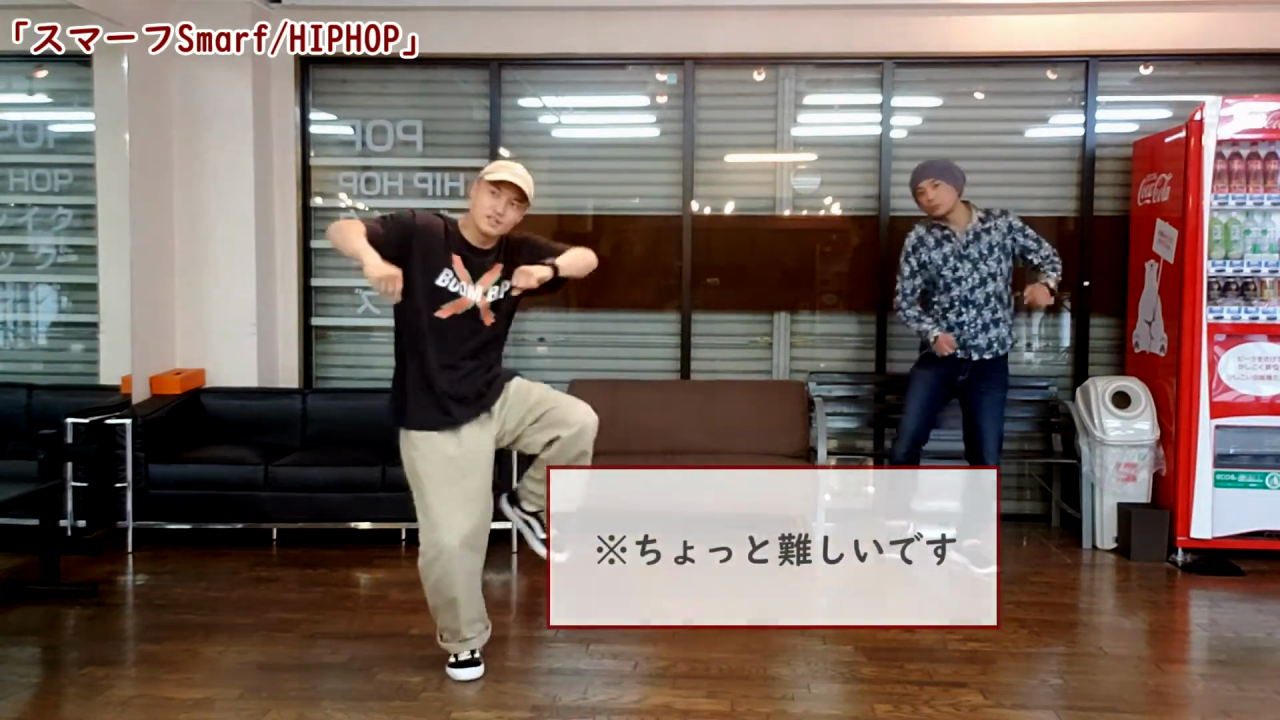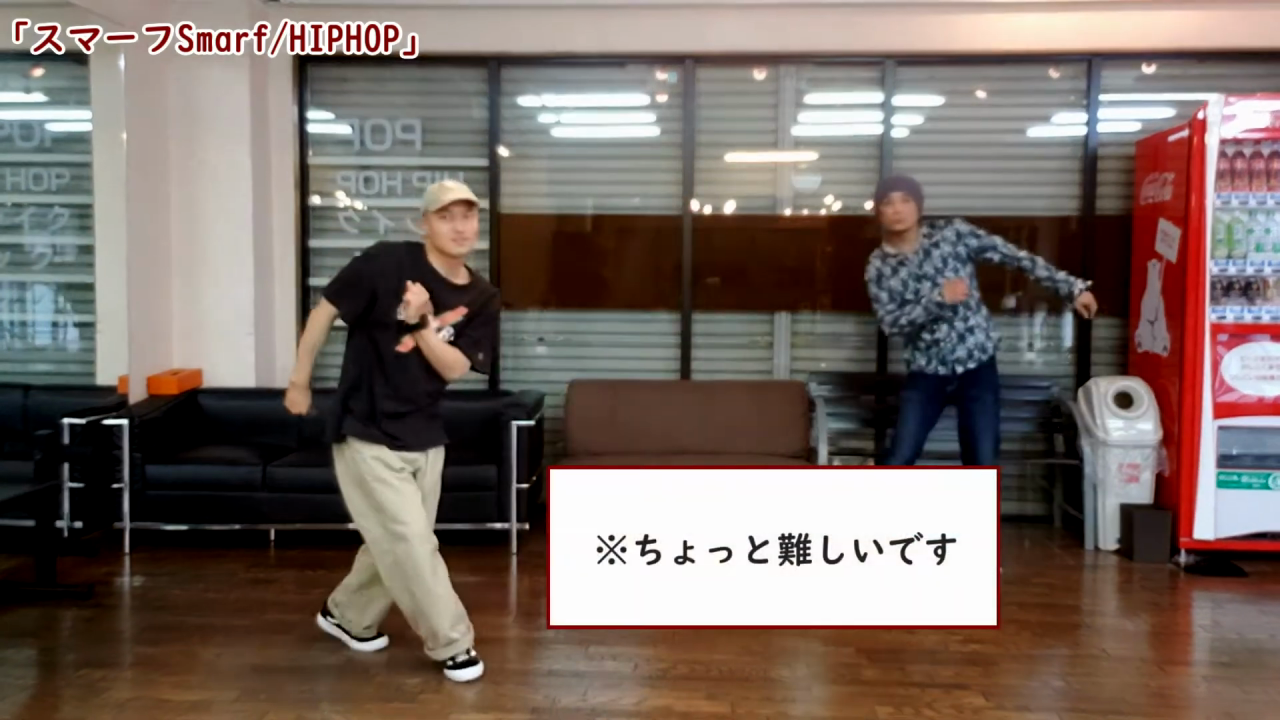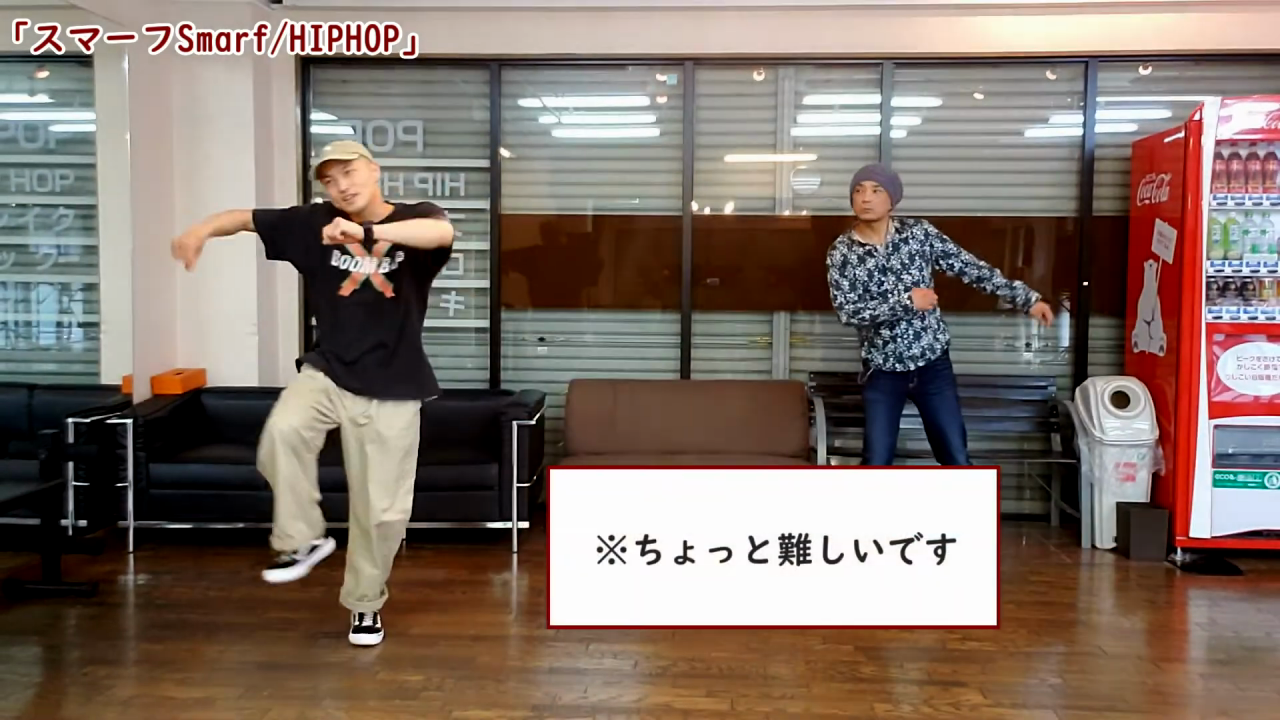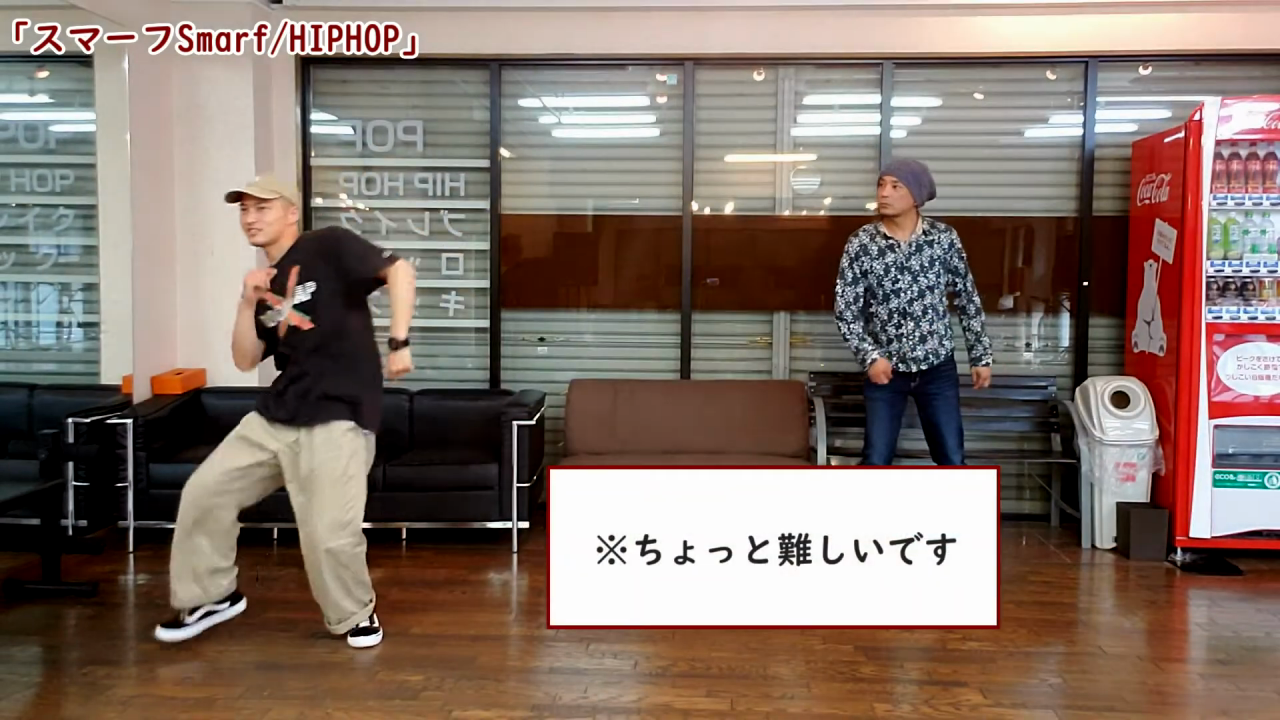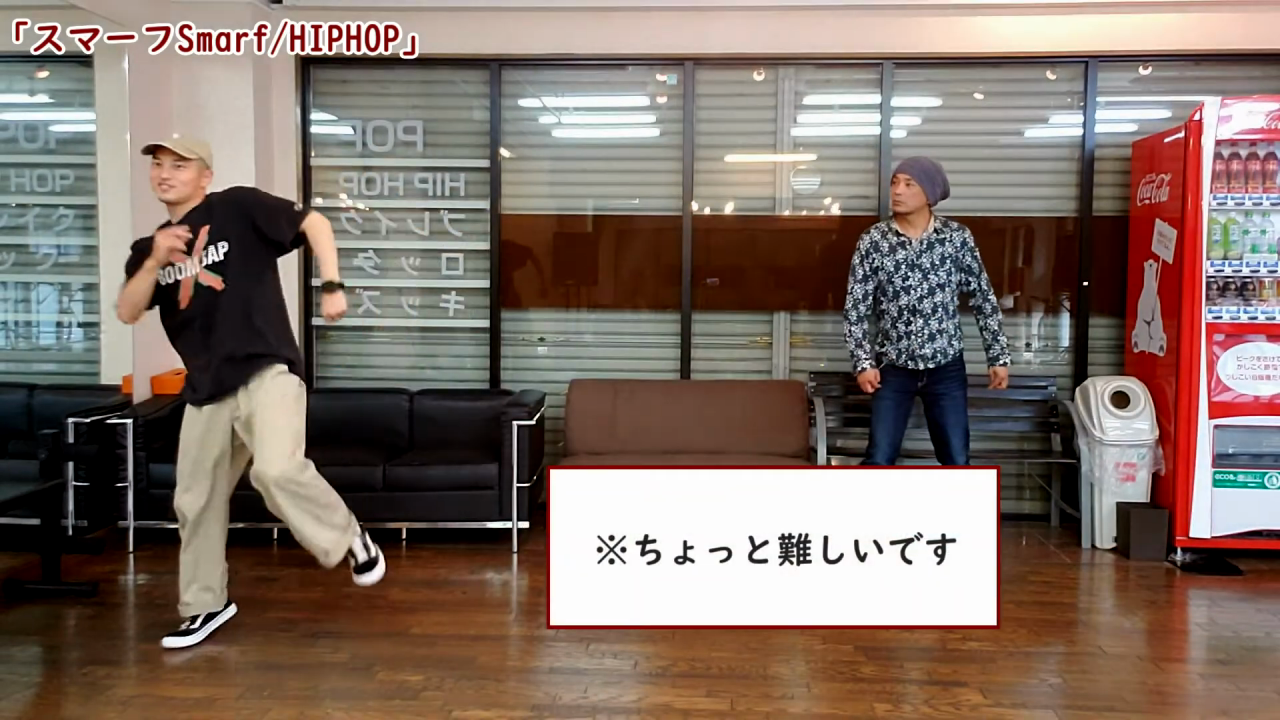
dt=0.4s
person 1, frame 1
left shoulder: (520, 250)
right shoulder: (421, 233)
left elbow: (586, 259)
right elbow: (342, 231)
left wrist: (548, 269)
right wrist: (374, 262)
left hip: (498, 394)
right hip: (431, 414)
left knee: (577, 424)
right knee: (450, 540)
left ankle: (527, 505)
right ankle: (464, 642)
person 1, frame 2
left shoulder: (483, 299)
right shoulder: (386, 262)
left elbow: (453, 368)
right elbow: (326, 309)
left wrist: (421, 323)
right wrist: (299, 377)
left hip: (425, 435)
right hip: (368, 432)
left knee: (402, 544)
right knee: (408, 539)
left ankle: (346, 617)
right ankle: (453, 644)
person 1, frame 3
left shoulder: (409, 221)
right shoulder: (312, 224)
left elbow: (444, 231)
right elbow: (245, 220)
left wrist: (368, 229)
right wrist: (201, 231)
left hip: (391, 387)
right hip: (328, 371)
left knee: (382, 507)
right knee: (283, 438)
left ankle: (364, 605)
right ankle: (308, 537)
person 1, frame 4
left shoulder: (328, 246)
right shoulder: (257, 291)
left elbow: (398, 271)
right elbow: (245, 359)
left wrist: (399, 343)
right wrist: (248, 304)
left hip: (335, 414)
right hip: (278, 412)
left knee: (329, 532)
right knee: (204, 494)
left ankle: (354, 615)
right ankle: (212, 598)
person 1, frame 5
left shoulder: (238, 207)
right shoulder: (151, 245)
left elbow: (313, 222)
right elbow: (128, 312)
left wrist: (332, 284)
right wrist: (158, 255)
left hip: (267, 367)
right hip: (207, 386)
left knee: (278, 471)
right knee: (195, 501)
left ankle: (351, 539)
right ankle: (206, 609)
person 2, frame 1
left shoulder: (1002, 225)
right shoulder: (920, 238)
left elbow: (1047, 257)
right elbow: (905, 299)
left wrist: (1045, 283)
right wrist: (932, 332)
left hip: (990, 359)
right hip: (939, 356)
left knee: (986, 454)
right knee: (906, 441)
person 2, frame 2
left shoulder: (953, 234)
right shoulder: (878, 266)
left elbow: (1016, 258)
right elbow: (890, 323)
left wrist: (1072, 287)
right wrist: (939, 299)
left hip: (976, 368)
right hip: (925, 373)
left knee: (982, 464)
right knee: (898, 461)
person 2, frame 3
left shoulder: (921, 233)
right shoulder: (841, 252)
left elbow: (974, 270)
right elbow: (849, 312)
left wrist: (1027, 298)
right wrist: (907, 301)
left hip: (933, 364)
right hip: (883, 370)
left knee: (956, 458)
right knee: (876, 463)
person 2, frame 4
left shoulder: (945, 238)
right shoulder: (862, 243)
left elbow: (968, 299)
right elbow: (845, 309)
left wrist: (981, 357)
right wrist: (870, 355)
left hip: (938, 367)
right hip: (885, 368)
left knee: (952, 460)
right knee: (876, 461)
person 2, frame 5
left shoulder: (957, 237)
right shoulder: (873, 241)
left elbow: (984, 298)
right elbow: (856, 307)
left wrist: (998, 356)
right wrist: (862, 361)
left hip: (946, 366)
right hip: (893, 367)
left knee: (956, 460)
right knee: (879, 459)
